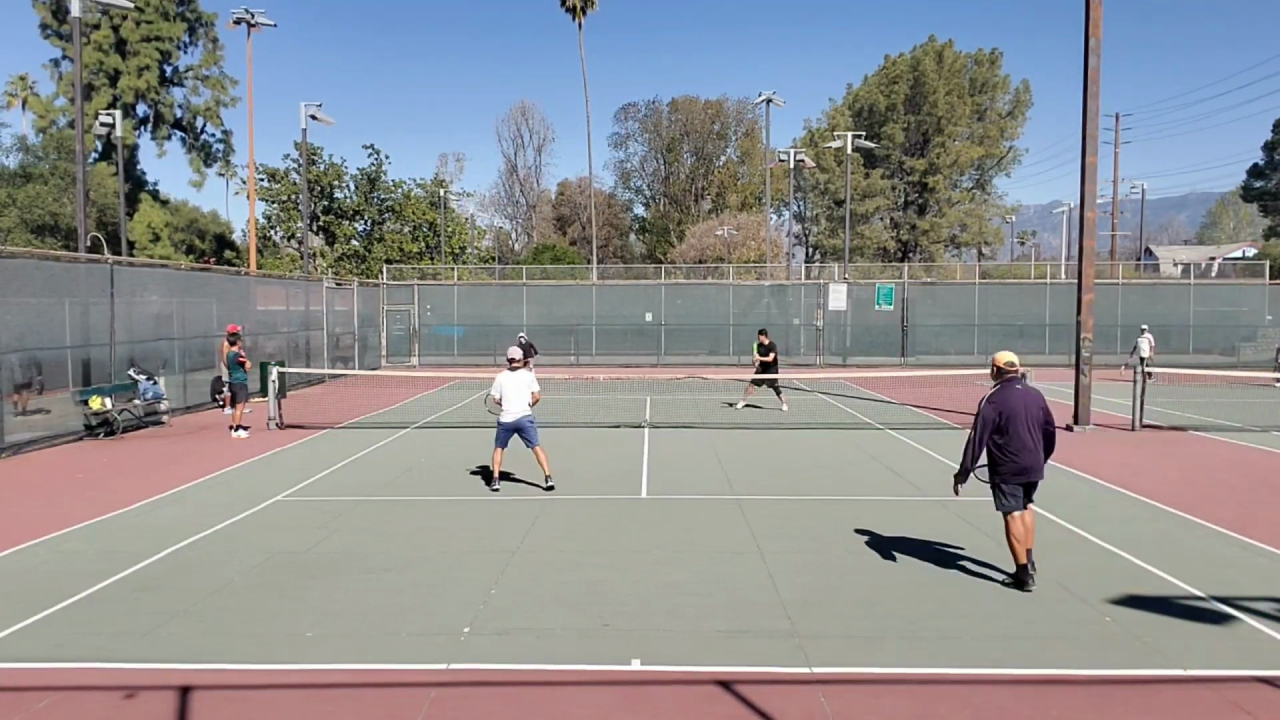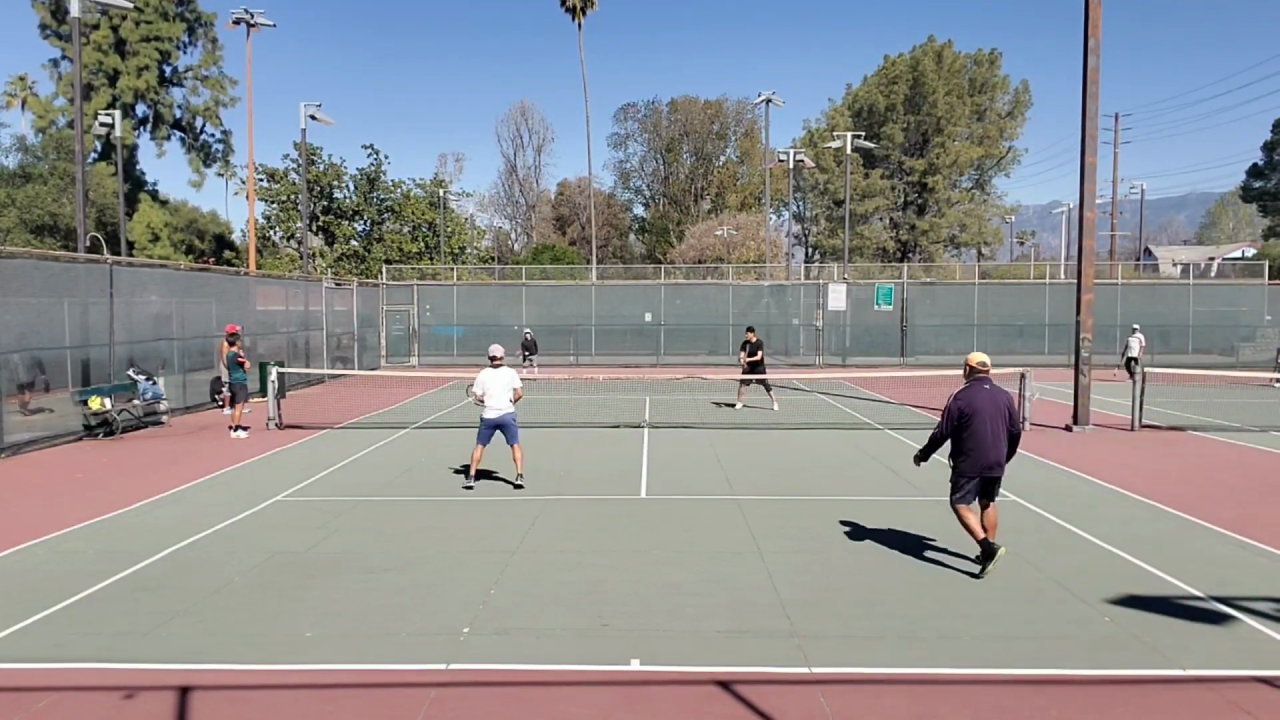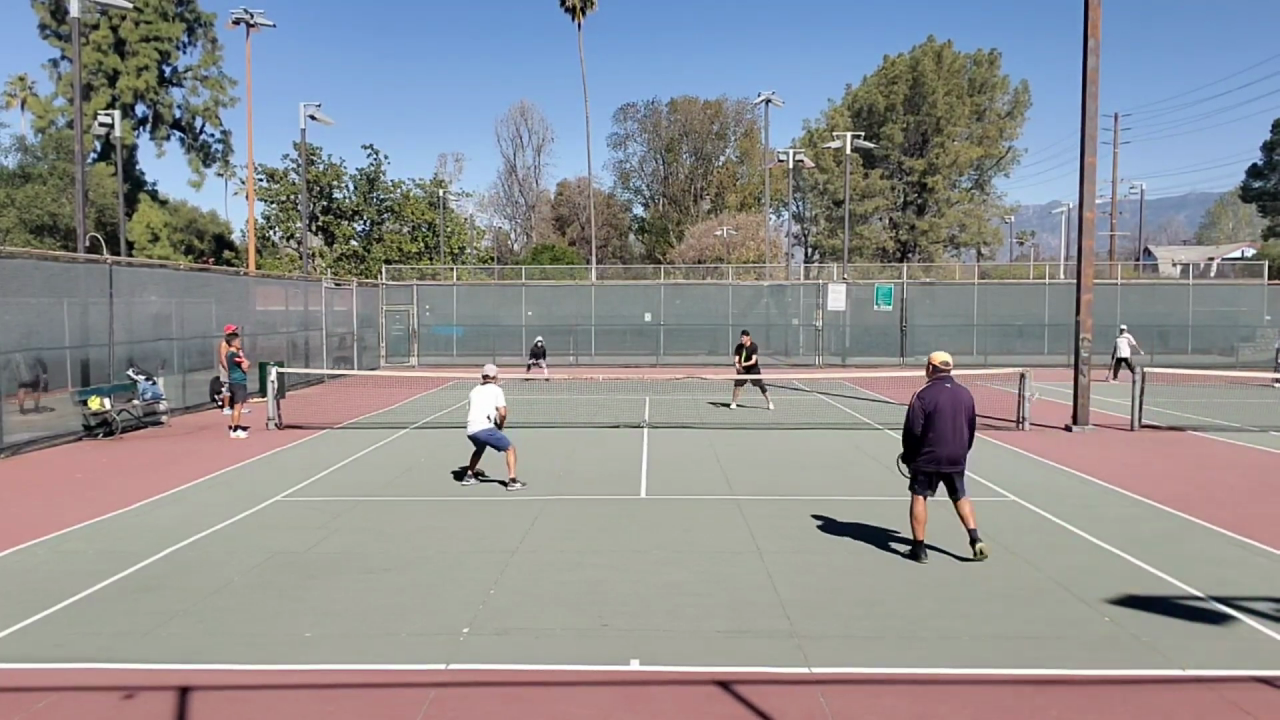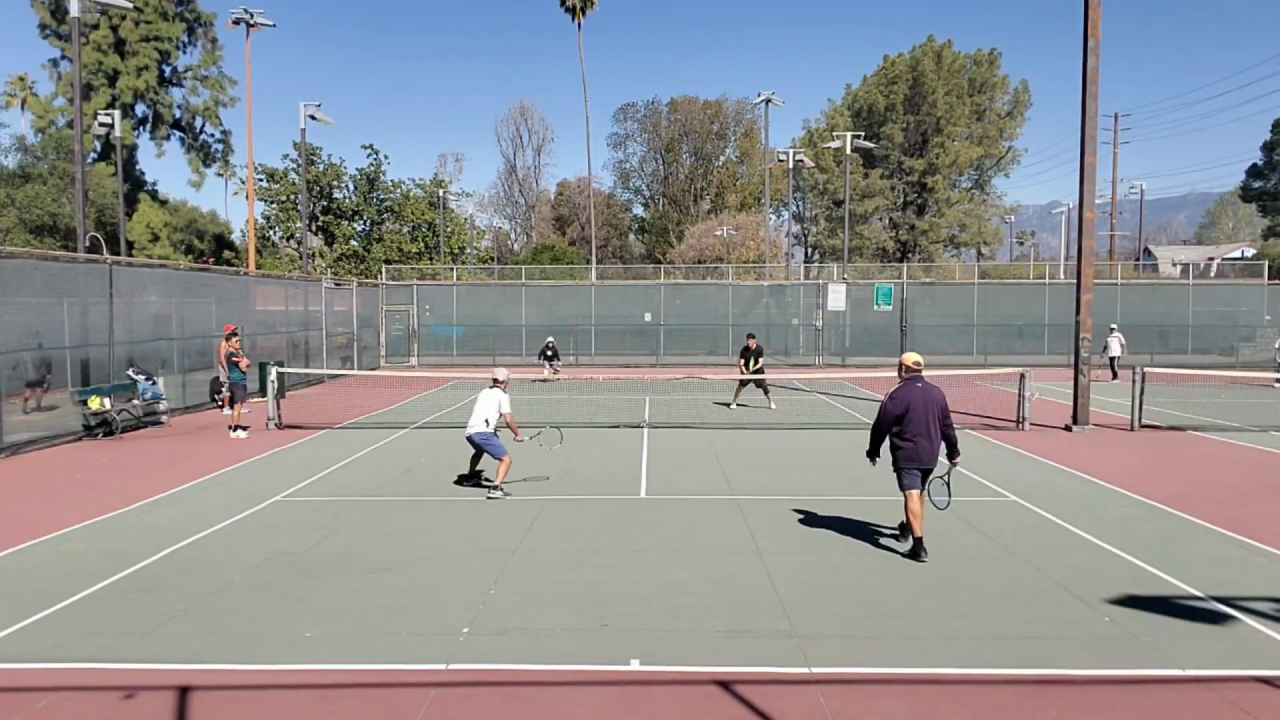
dt=0.3s
person 1, frame 1
left shoulder: (994, 400)
right shoulder: (1035, 395)
left elbow: (977, 439)
right elbow: (1050, 430)
left wrist: (962, 473)
right wrist: (1042, 457)
left hip: (1008, 470)
right hip: (1034, 467)
left knee: (1013, 516)
right knee: (1025, 509)
left ankle: (1023, 575)
right ankle: (1028, 559)
person 1, frame 2
left shoulder: (961, 397)
right shoulder: (1004, 396)
left elbow: (942, 432)
right elbow: (1015, 431)
left wrist: (923, 454)
right wrist: (1005, 456)
left hip: (969, 464)
right hip: (995, 464)
left knee: (961, 505)
right knee: (988, 505)
left ankle: (989, 547)
right ankle: (988, 552)
person 1, frame 3
left shoulder: (923, 395)
right shoulder: (965, 394)
left elbow: (912, 430)
right elbow: (971, 429)
left wrist: (908, 455)
left hip: (927, 459)
right hip: (956, 459)
left knee: (919, 498)
right knee: (961, 498)
left ankle: (918, 549)
right ankle: (975, 540)
person 1, frame 4
left shoulder: (896, 395)
right shoulder: (937, 393)
left elbow: (880, 427)
right elbow: (947, 426)
left wrist: (873, 450)
right wrist: (953, 452)
left hip: (906, 456)
right hip: (930, 455)
left knee: (912, 496)
right knee: (917, 492)
left ankle: (919, 546)
right ankle: (907, 528)
